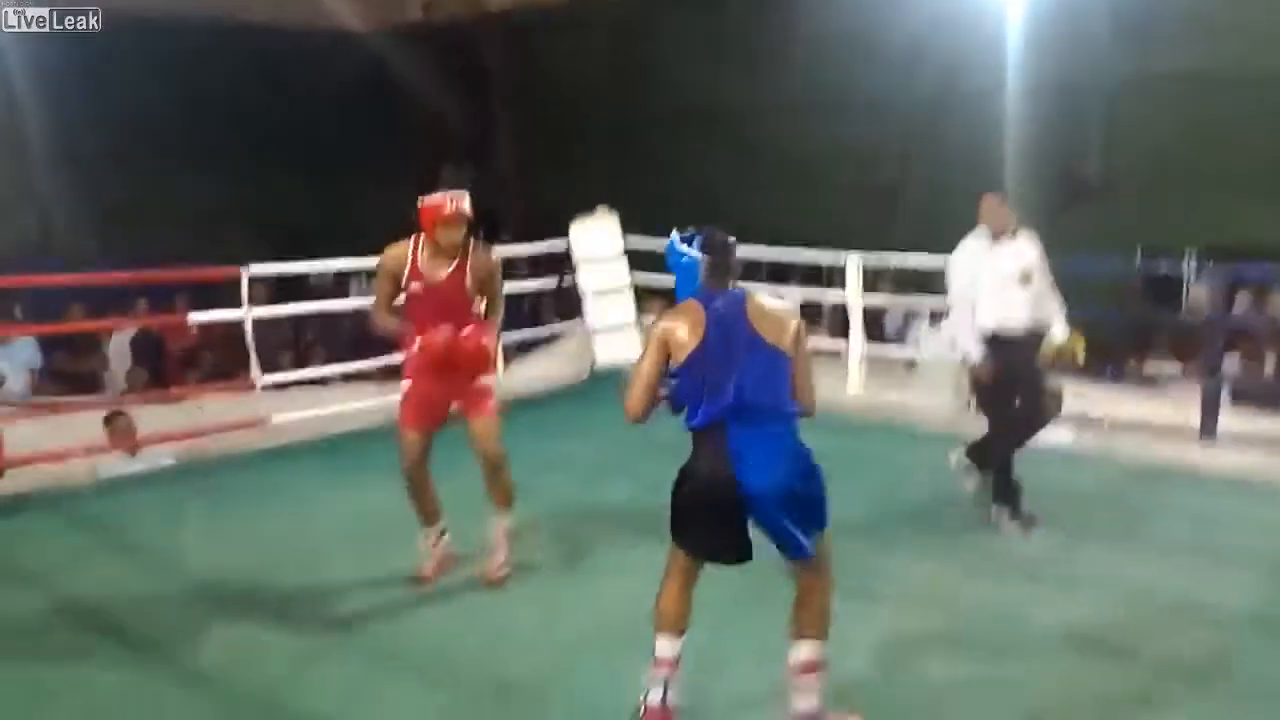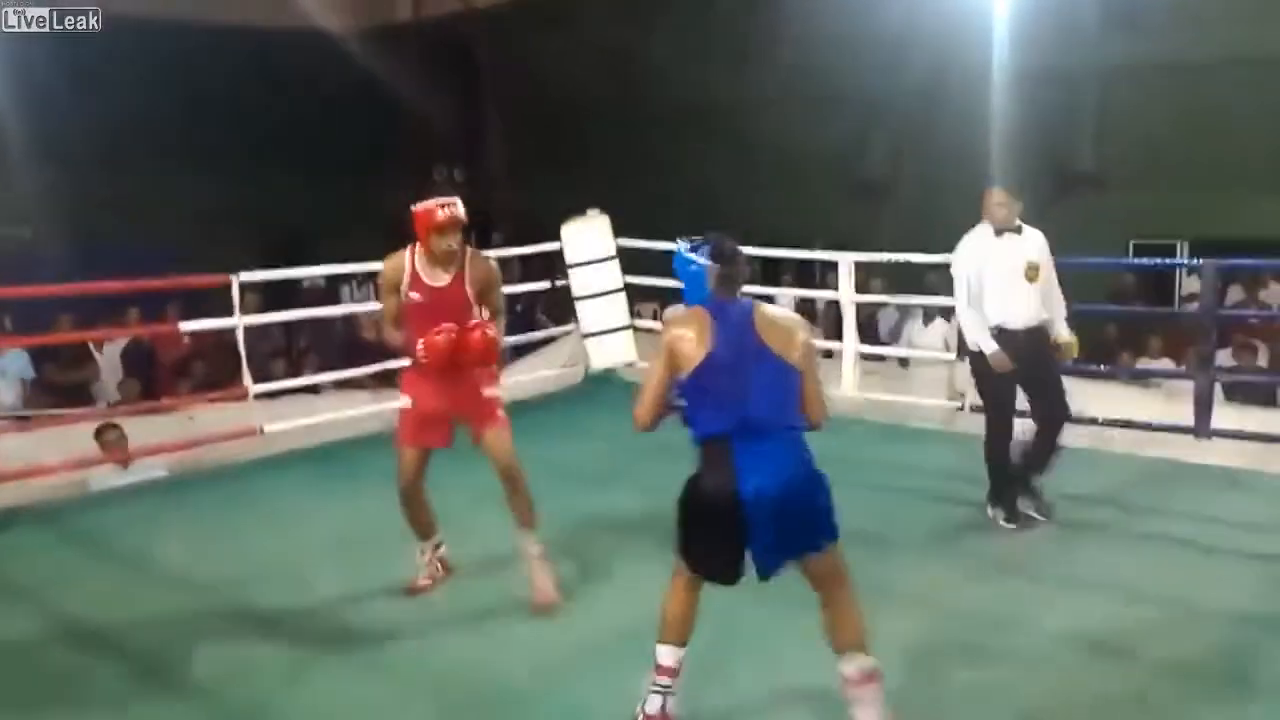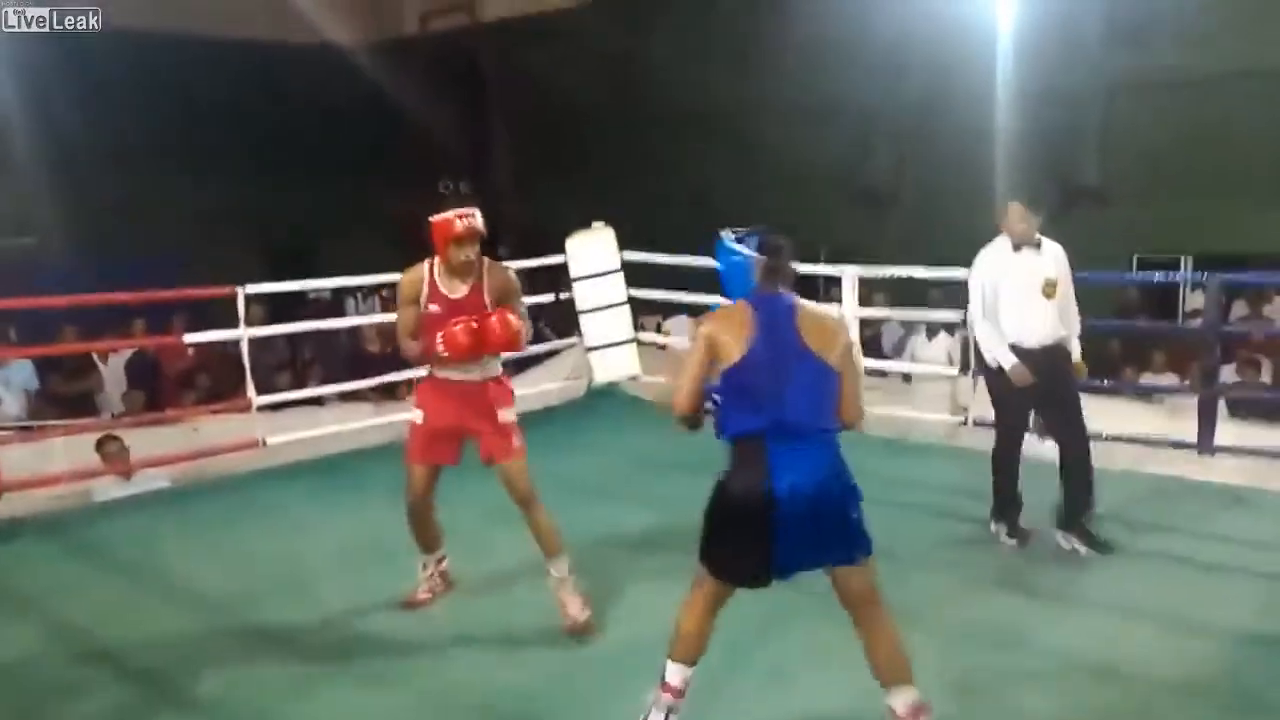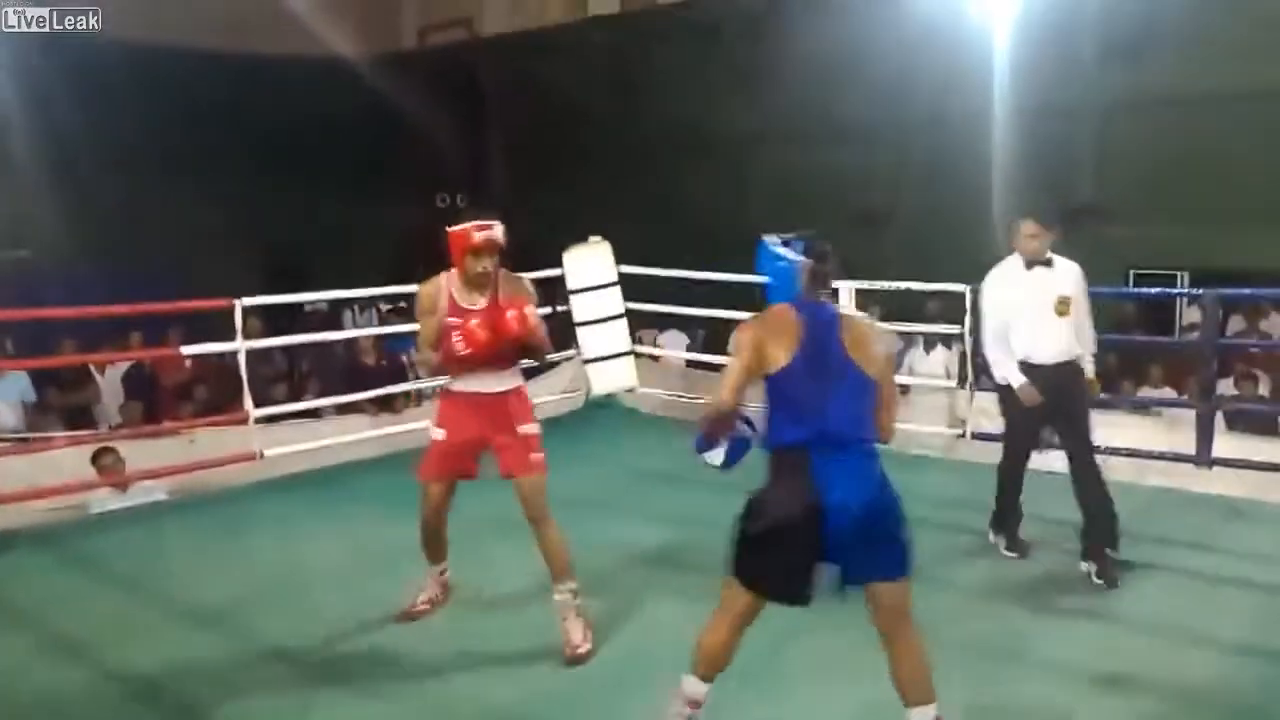
dt=0.1s
person 1, frame 1
left shoulder: (672, 322)
right shoulder: (780, 314)
left elbow: (635, 408)
right elbow: (804, 401)
left wrist: (674, 387)
left hip: (714, 465)
right hip: (781, 456)
left knee: (680, 571)
right knee: (814, 576)
person 1, frame 2
left shoulder: (680, 329)
right shoulder: (790, 326)
left elbow: (645, 417)
right elbow: (814, 416)
left wrist: (684, 397)
left hip: (720, 479)
right hip: (787, 470)
left knee: (686, 581)
right knee: (835, 585)
person 1, frame 3
left shoulder: (720, 324)
right shoulder: (830, 325)
left elbow: (683, 407)
right elbow: (850, 416)
left wrist: (708, 411)
left hip: (752, 478)
right hip: (822, 475)
left knee: (705, 596)
right knee: (868, 608)
person 1, frame 4
left shoulder: (763, 327)
right shoulder: (869, 335)
left elbow: (724, 402)
right elbow: (883, 428)
left wrist: (716, 428)
left hip: (792, 491)
right hip: (863, 487)
left knee: (734, 611)
right knee: (897, 623)
person 2, frame 1
left shoulder: (481, 261)
right shoulder: (396, 257)
left elbow: (495, 303)
right elbow: (381, 313)
left wrist: (490, 336)
right wrist: (414, 340)
left hip: (468, 361)
right hip: (423, 362)
left knee: (492, 454)
right knee: (412, 465)
left ankle: (500, 533)
right ankle: (438, 542)
person 2, frame 2
left shoulder: (481, 268)
right shoulder: (397, 268)
left elbow: (498, 317)
right elbow: (390, 330)
left wrist: (493, 339)
right wrist: (418, 347)
left hip: (476, 373)
right hip: (425, 378)
left knee: (509, 466)
right knee: (408, 481)
left ankle: (535, 557)
right ankle: (432, 555)
person 2, frame 3
left shoulder: (499, 278)
right shoulder: (414, 281)
left elbow: (519, 333)
right elbow: (405, 343)
left wrist: (512, 336)
right wrist: (432, 349)
left hip: (489, 391)
right hip: (439, 393)
left knee: (524, 494)
right knee: (417, 498)
left ankle: (566, 587)
right ankle: (434, 571)
person 2, frame 4
left shoulder: (516, 289)
right shoulder: (433, 293)
left elbow: (541, 349)
right elbow: (427, 358)
left wrist: (533, 338)
right wrist: (454, 352)
left hip: (508, 404)
right hip: (457, 406)
left knee: (537, 511)
right knee: (431, 512)
left ankle: (570, 611)
right ankle: (437, 580)
person 3, frame 1
left shoulder: (1030, 245)
right shoulder: (968, 253)
left elbow: (1045, 293)
right elbow: (959, 309)
left wrist: (1059, 332)
right wrist: (974, 357)
left hip: (1024, 342)
right hip: (989, 345)
left knee: (1037, 413)
right knee: (1004, 422)
left ankle: (975, 457)
right ankle: (1005, 498)
person 3, frame 2
left shoulder: (1036, 240)
right shoulder: (971, 247)
left elbow: (1049, 290)
right elbow: (966, 305)
left wrist: (1062, 333)
right wrist: (988, 348)
left hip: (1034, 339)
right hip: (994, 342)
left knee: (1054, 413)
right knee: (999, 422)
left ankle: (1023, 481)
right ankle: (1002, 498)
person 3, frame 3
left shoulder: (1055, 255)
right shoulder: (988, 260)
left elbow: (1067, 306)
right elbow: (982, 320)
left wrist: (1074, 352)
right wrist: (1008, 363)
left hip: (1053, 356)
right hip: (1010, 360)
left knee: (1074, 438)
right knee: (1009, 440)
left ankle: (1073, 522)
right ankle: (1005, 517)
person 3, frame 4
left shoulder: (1071, 272)
right shoulder: (1000, 278)
left elbow: (1083, 325)
right elbow: (994, 340)
left wrist: (1089, 369)
right wrist: (1017, 382)
left hip: (1067, 374)
right hip: (1023, 377)
left knee: (1084, 460)
right knee: (1016, 457)
left ankle: (1097, 549)
right ankle: (1004, 528)
